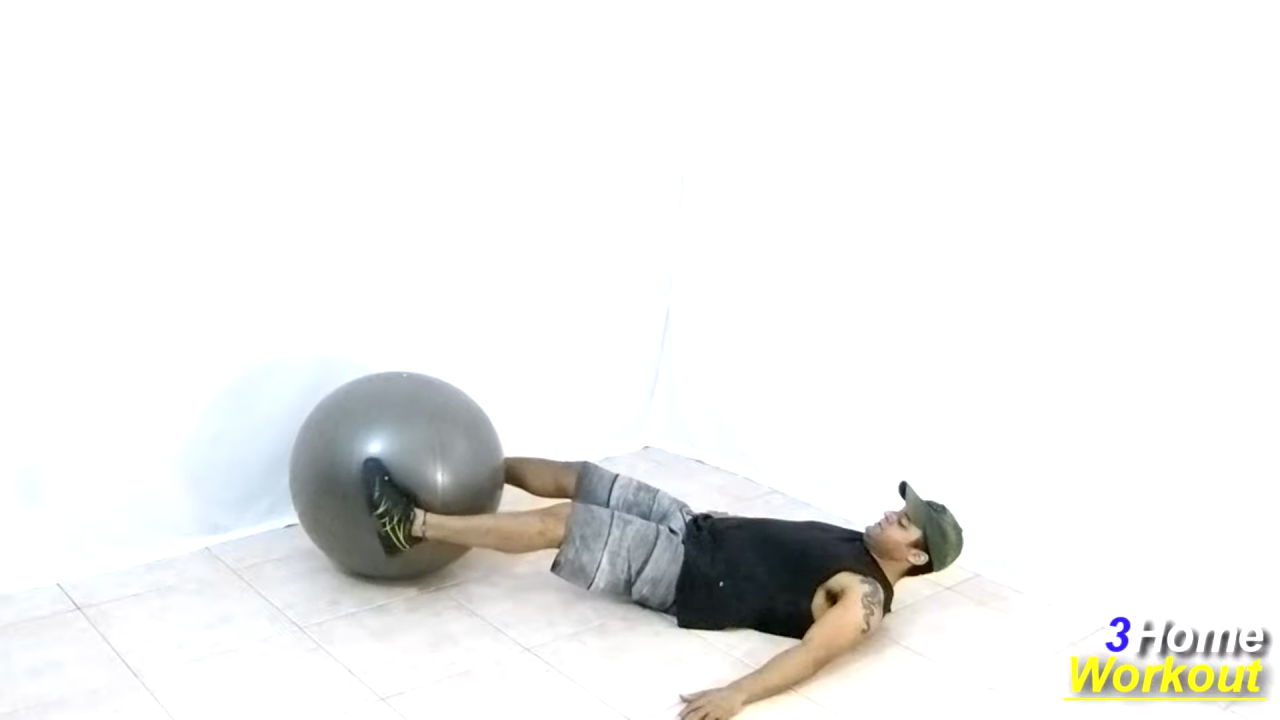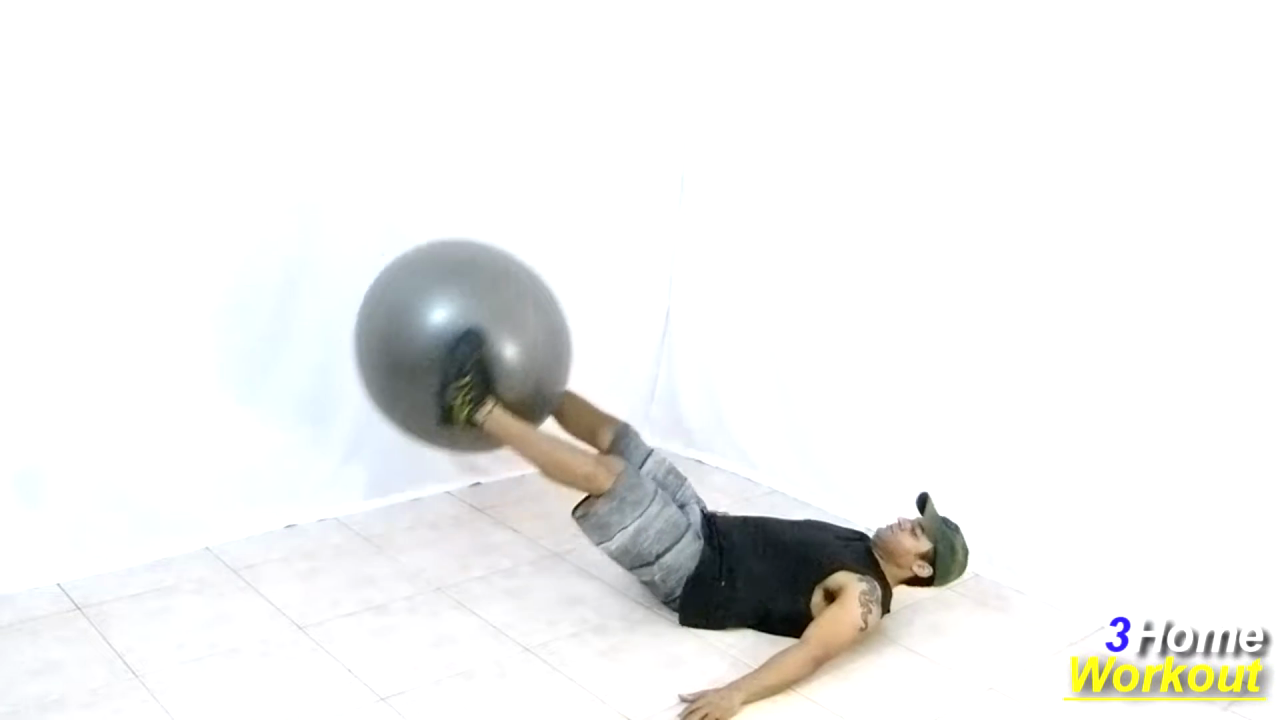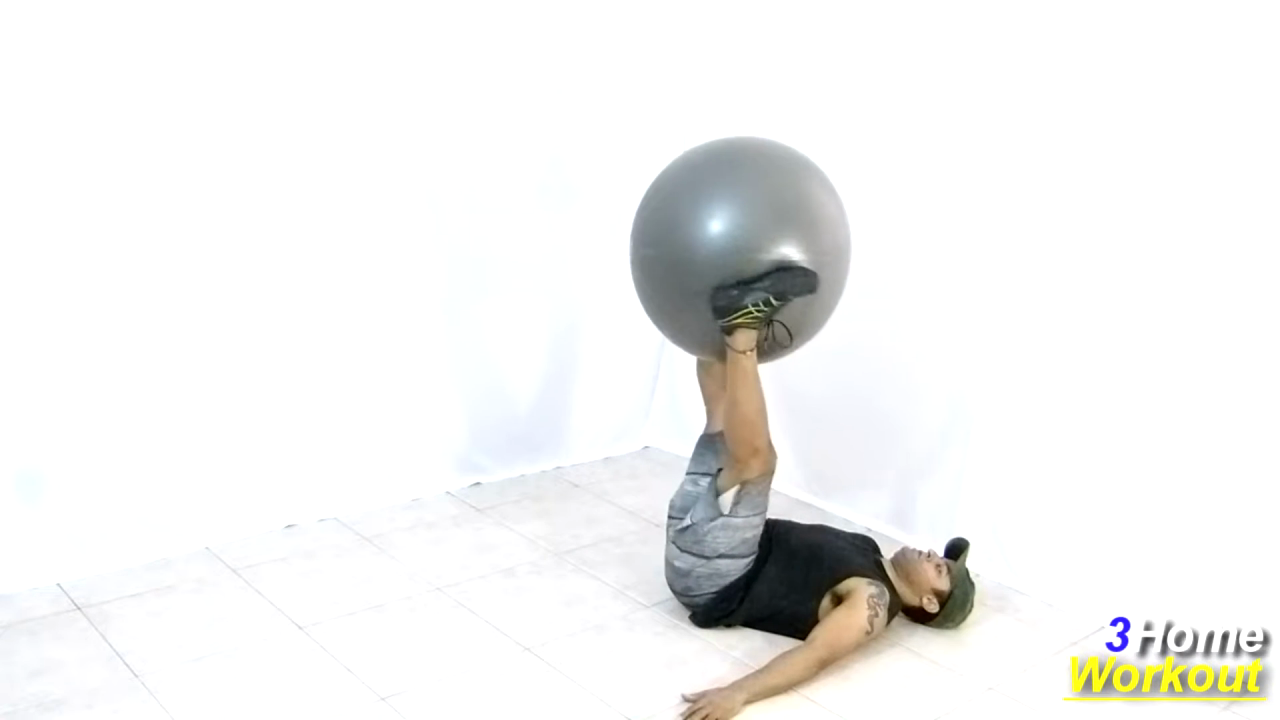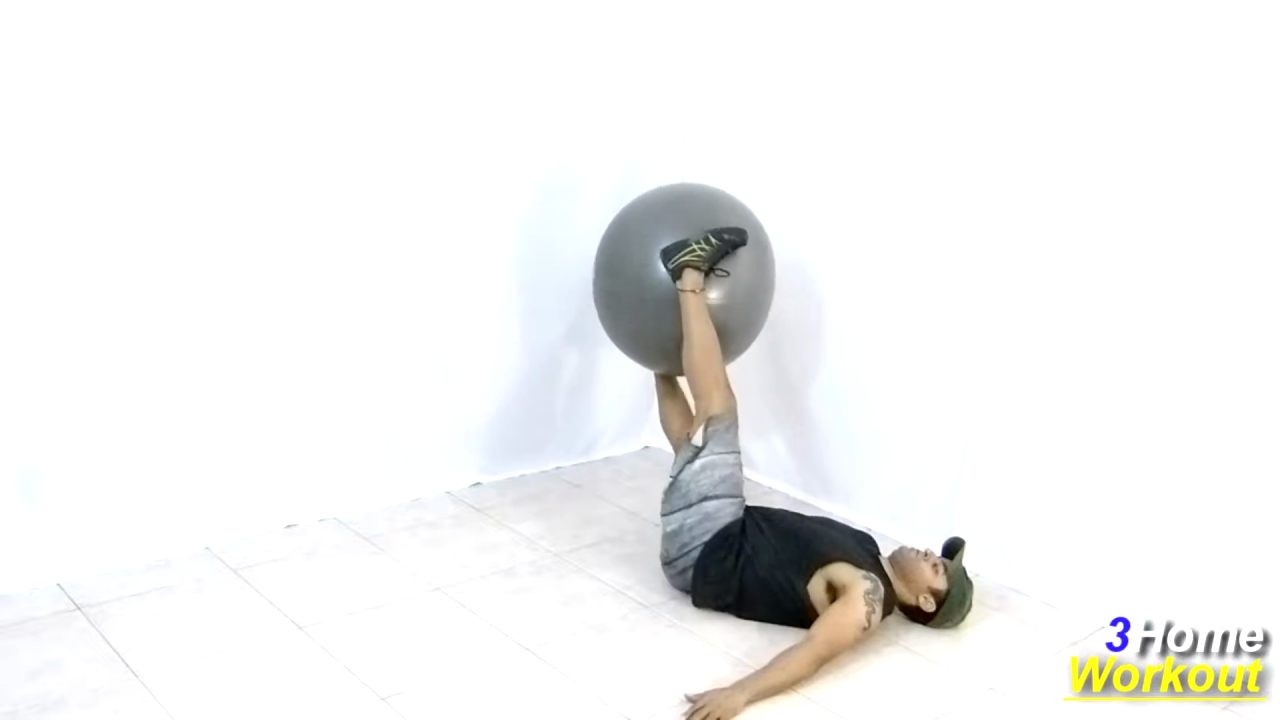
dt=0.7s
person 1, frame 1
left shoulder: (865, 596)
right shoulder: (852, 543)
left elbow: (812, 653)
right wrist: (713, 520)
left hip: (690, 576)
right hip: (694, 531)
left knee: (557, 523)
right knee: (574, 476)
left ankle: (415, 525)
person 1, frame 2
left shoulder: (862, 599)
right shoulder: (856, 545)
left elbow: (808, 654)
left hip: (698, 579)
right hip: (707, 532)
left knee: (604, 474)
right knee: (612, 434)
left ankle: (478, 408)
person 1, frame 3
left shoulder: (872, 603)
right shoulder: (865, 552)
left elbow: (815, 655)
left hip: (708, 581)
right hip: (701, 539)
left knee: (754, 457)
right knee: (726, 420)
left ankle: (744, 328)
right ankle: (741, 323)
person 1, frame 4
left shoulder: (867, 597)
right shoulder: (866, 552)
left elbow: (815, 652)
left hip: (704, 553)
right hip: (712, 547)
left knee: (716, 409)
left ankle: (691, 276)
